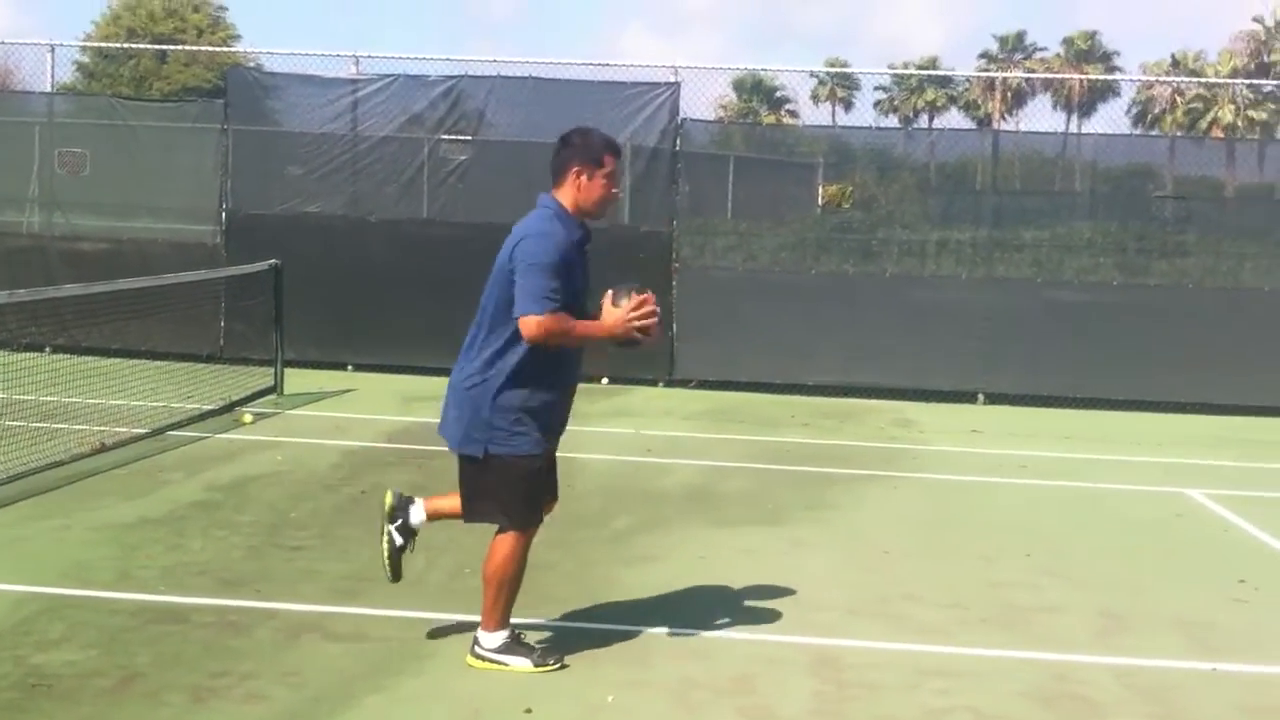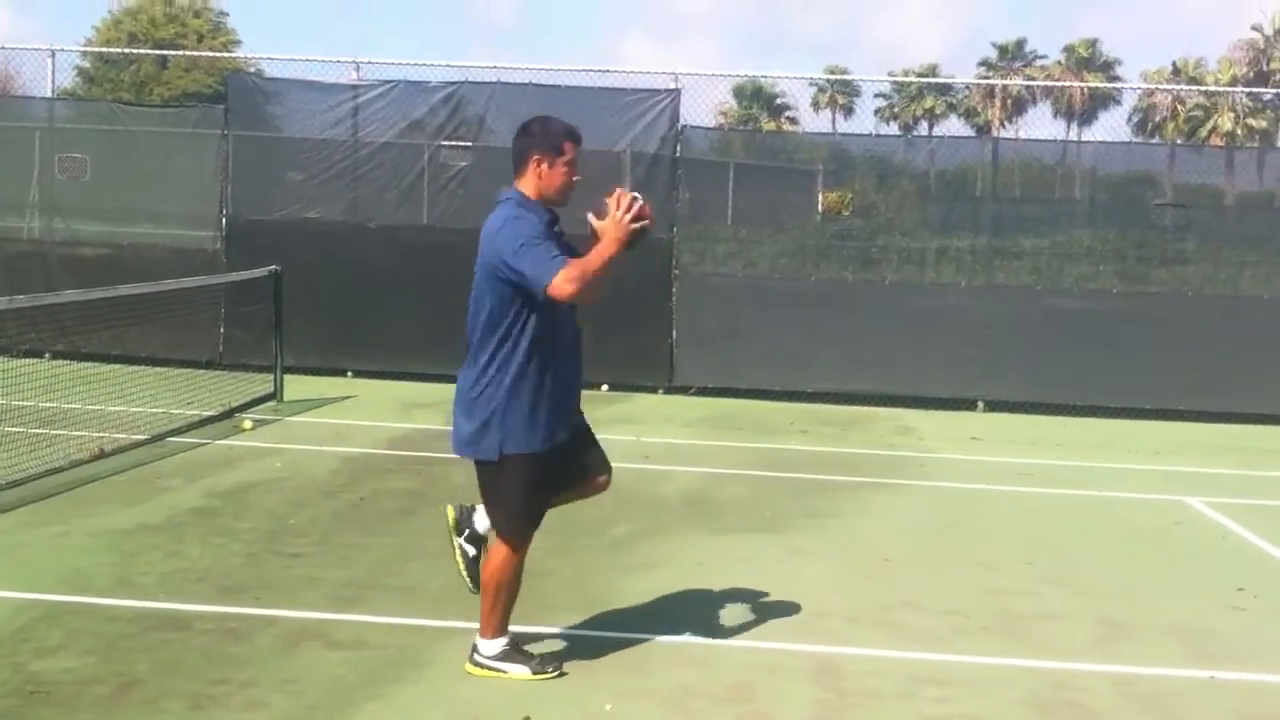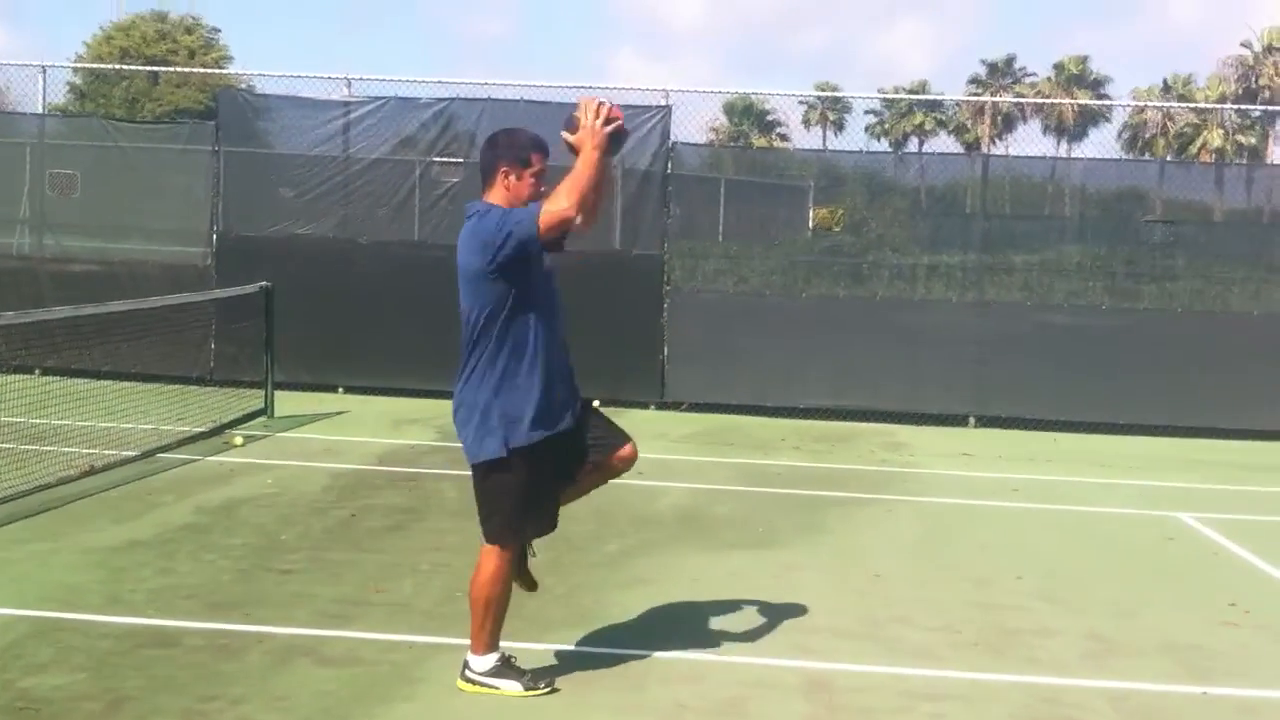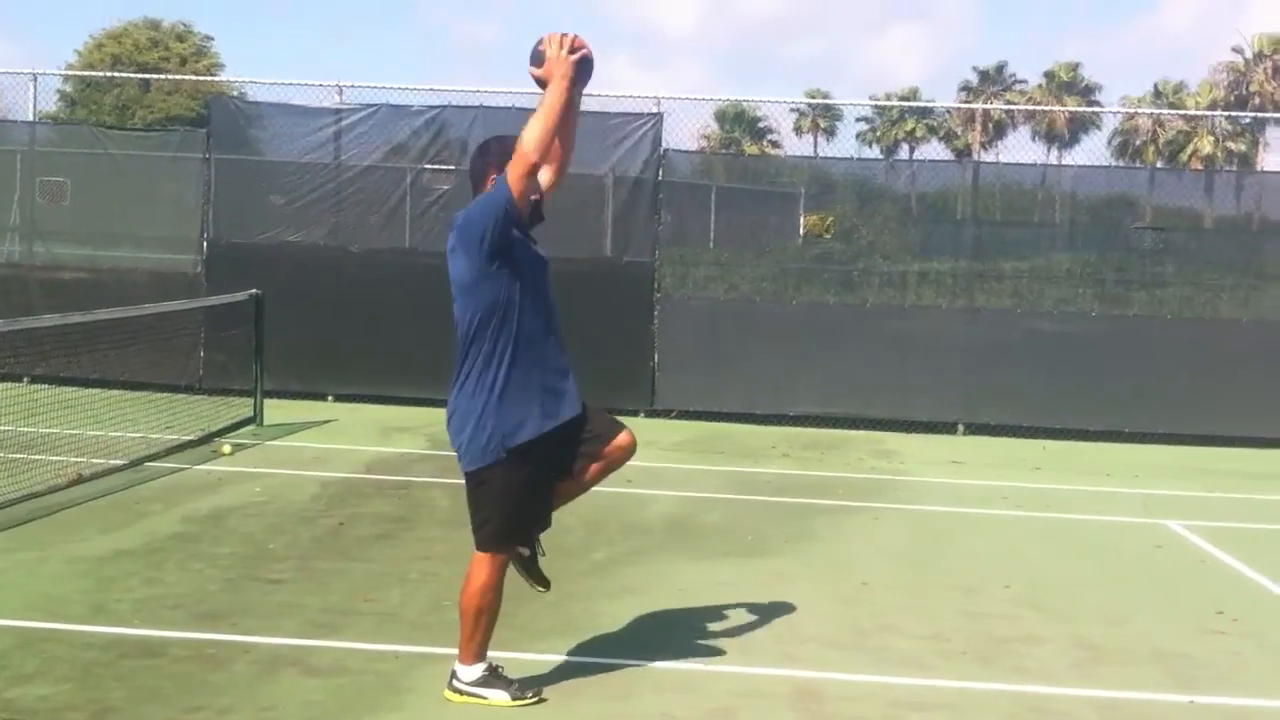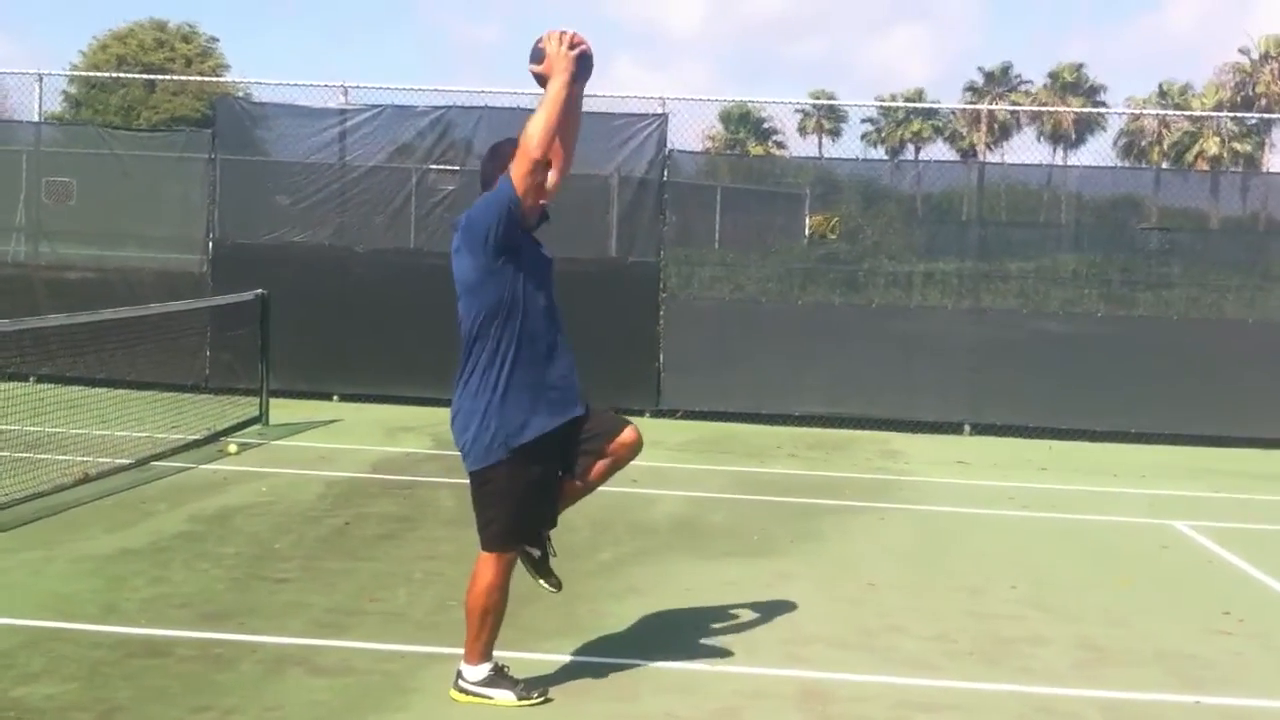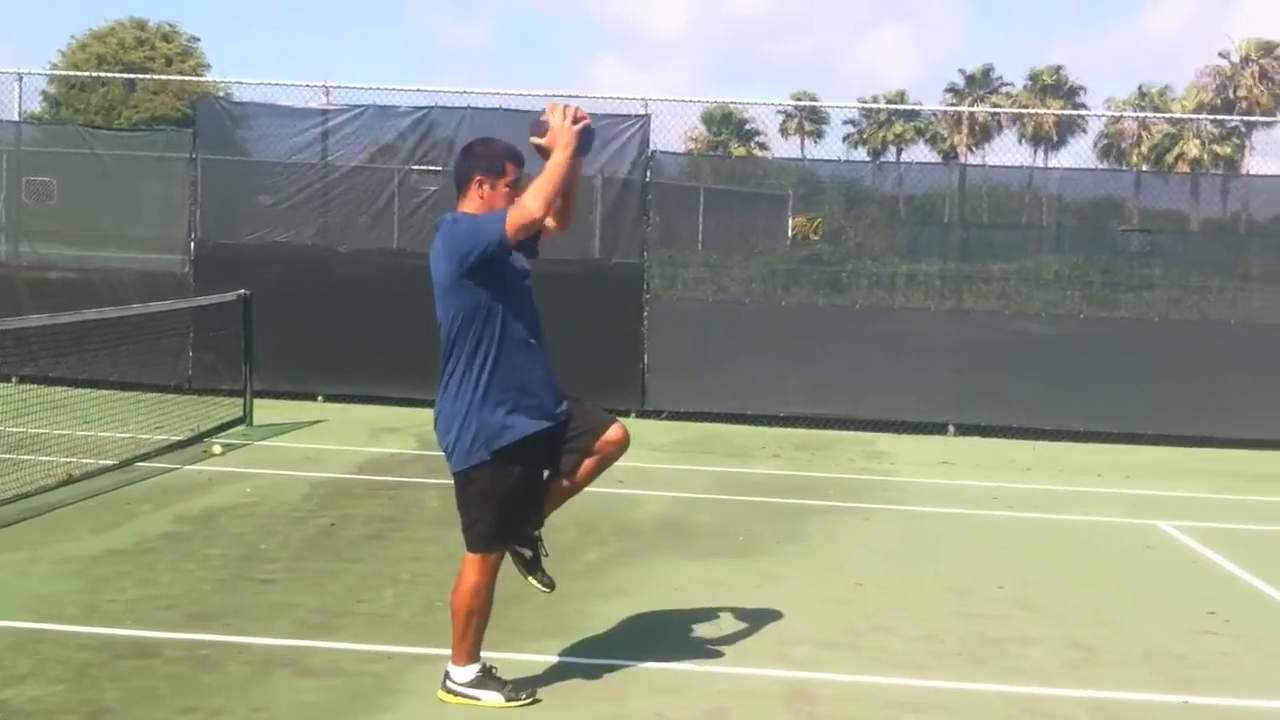
dt=0.2s
person 1, frame 1
left shoulder: (563, 231)
right shoulder: (546, 236)
right elbow: (536, 327)
left wrist: (609, 320)
right wrist: (607, 328)
left hip: (512, 399)
right hip: (501, 405)
left knee: (534, 502)
right knee: (520, 520)
left ankle: (414, 512)
right ankle: (492, 641)
person 1, frame 2
left shoulder: (534, 220)
right shoulder: (514, 227)
left elbow: (561, 283)
right elbow: (567, 287)
left wrist: (608, 238)
right wrist: (614, 242)
left hip: (542, 399)
right hip: (507, 406)
left knee: (593, 477)
right knee: (517, 529)
left ankle: (479, 519)
right ankle: (491, 648)
person 1, frame 3
left shoulder: (515, 228)
right shoulder: (490, 231)
left elbow: (583, 213)
right elbow: (565, 210)
left wrist: (591, 149)
right wrist: (594, 144)
left hip: (546, 400)
right hip: (503, 412)
left knee: (618, 453)
right knee: (504, 539)
left ankle: (520, 522)
right ankle: (481, 664)
person 1, frame 4
left shoulder: (509, 229)
right shoulder: (476, 229)
left elbow: (554, 161)
right elbow: (528, 155)
left wrist: (567, 84)
right wrist: (559, 79)
left hip: (542, 405)
right hip: (497, 420)
left knee: (616, 444)
right knee: (494, 552)
left ankle: (527, 527)
right ankle: (469, 674)
person 1, frame 5
left shoulder: (514, 231)
right shoulder: (481, 231)
left elbow: (559, 159)
right elbow: (529, 154)
left wrist: (571, 83)
right wrist: (559, 76)
left hip: (546, 408)
right hip: (501, 421)
left knee: (622, 441)
right knee: (500, 552)
left ankle: (537, 526)
right ankle: (475, 673)
person 1, frame 6
left shoulder: (494, 241)
right shoulder: (460, 237)
left elbow: (556, 215)
right elbow: (530, 209)
left wrist: (567, 151)
right wrist: (563, 144)
left hip: (530, 406)
right hip: (485, 421)
left knee: (610, 438)
right knee: (485, 551)
left ankle: (526, 527)
right ankle: (462, 676)
